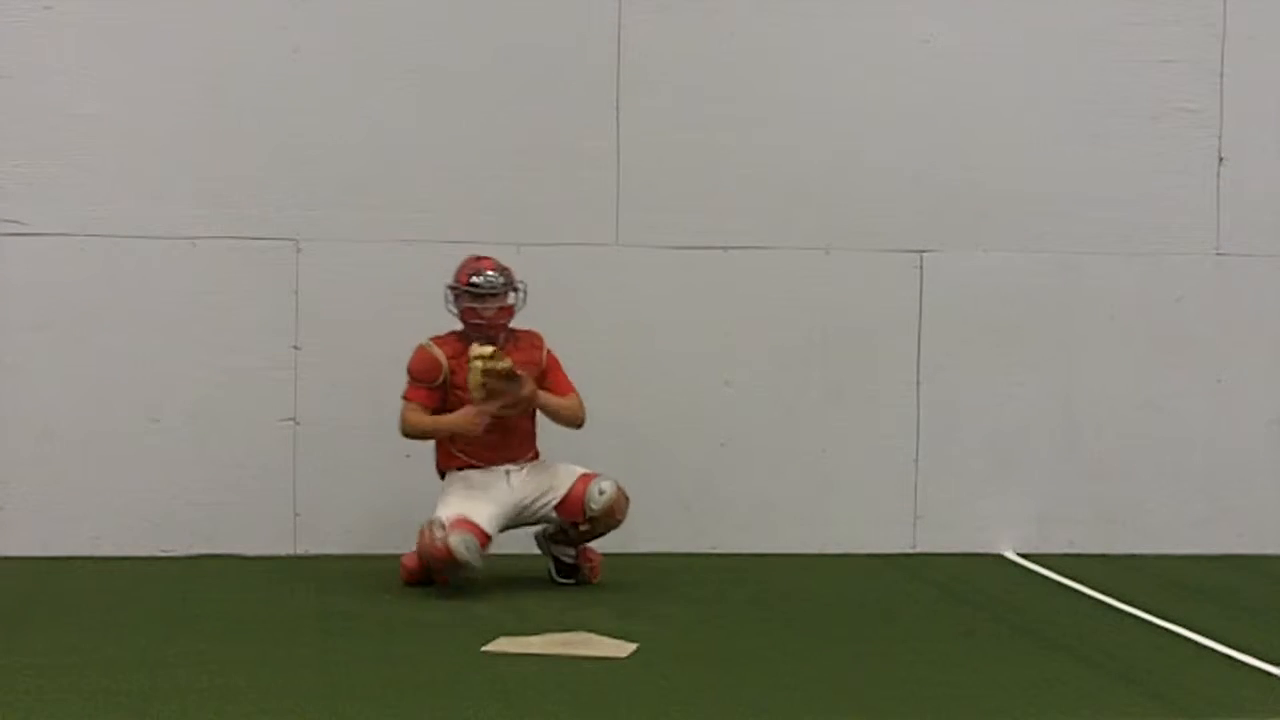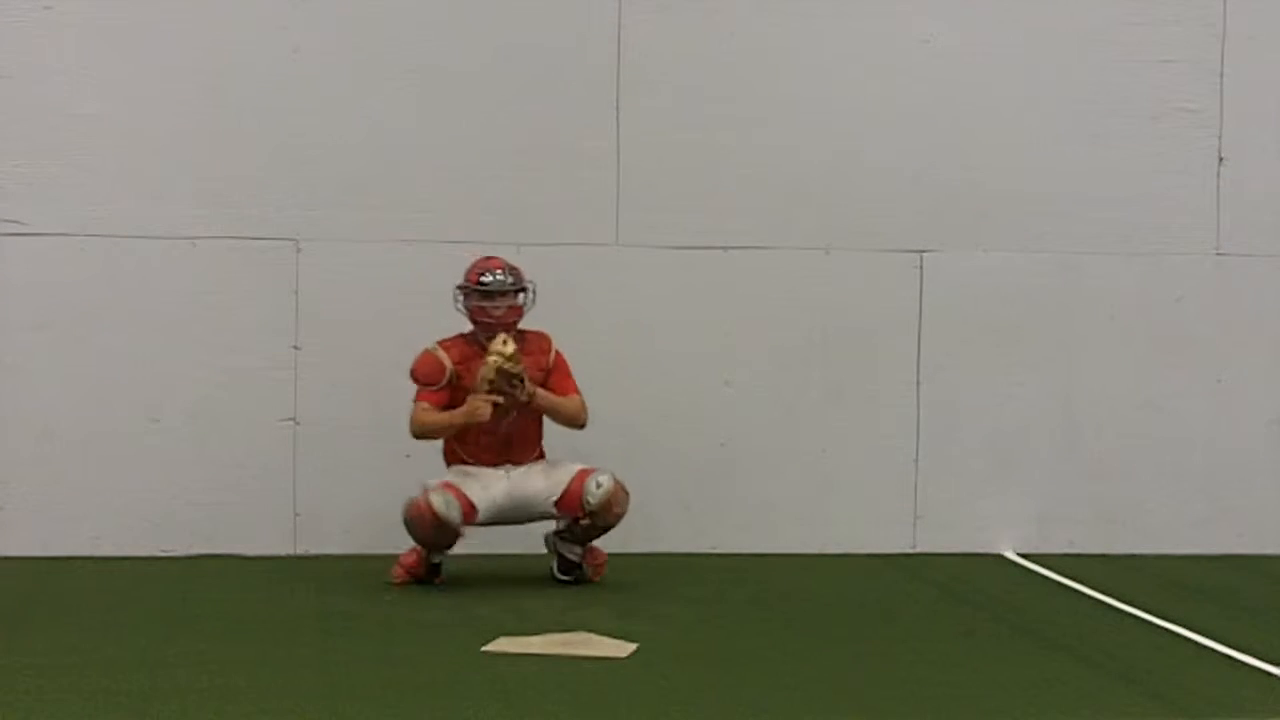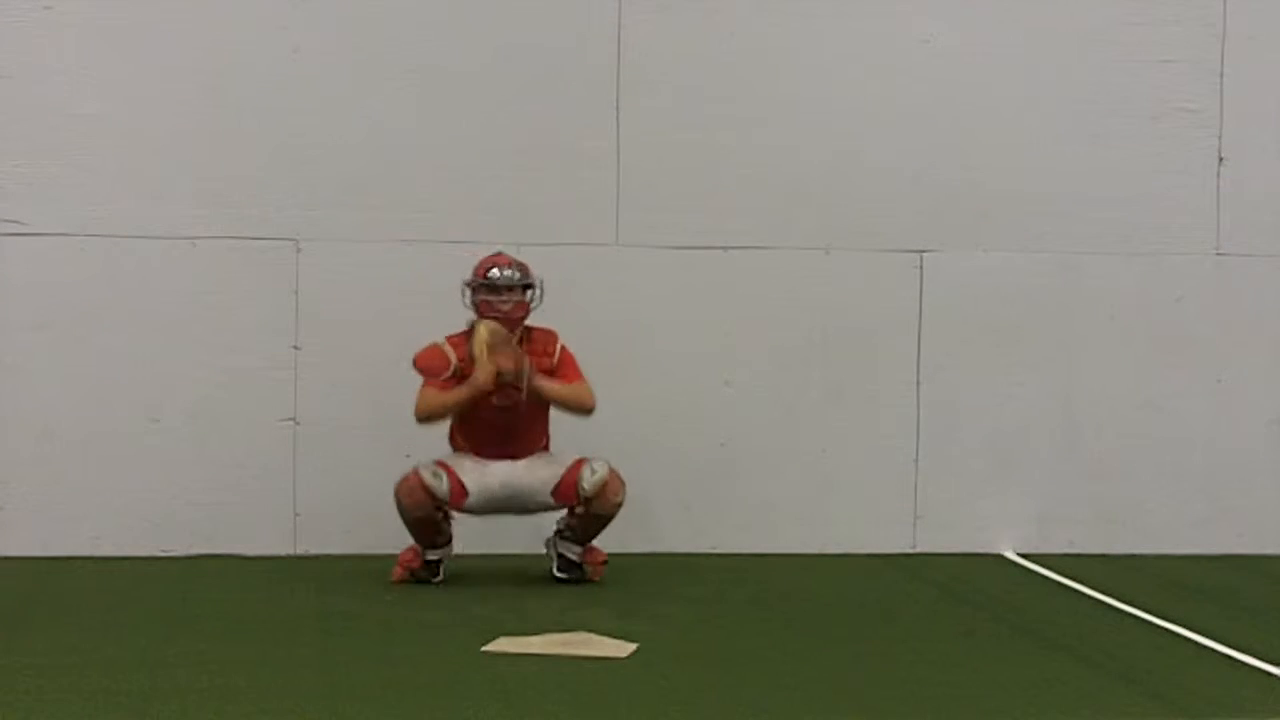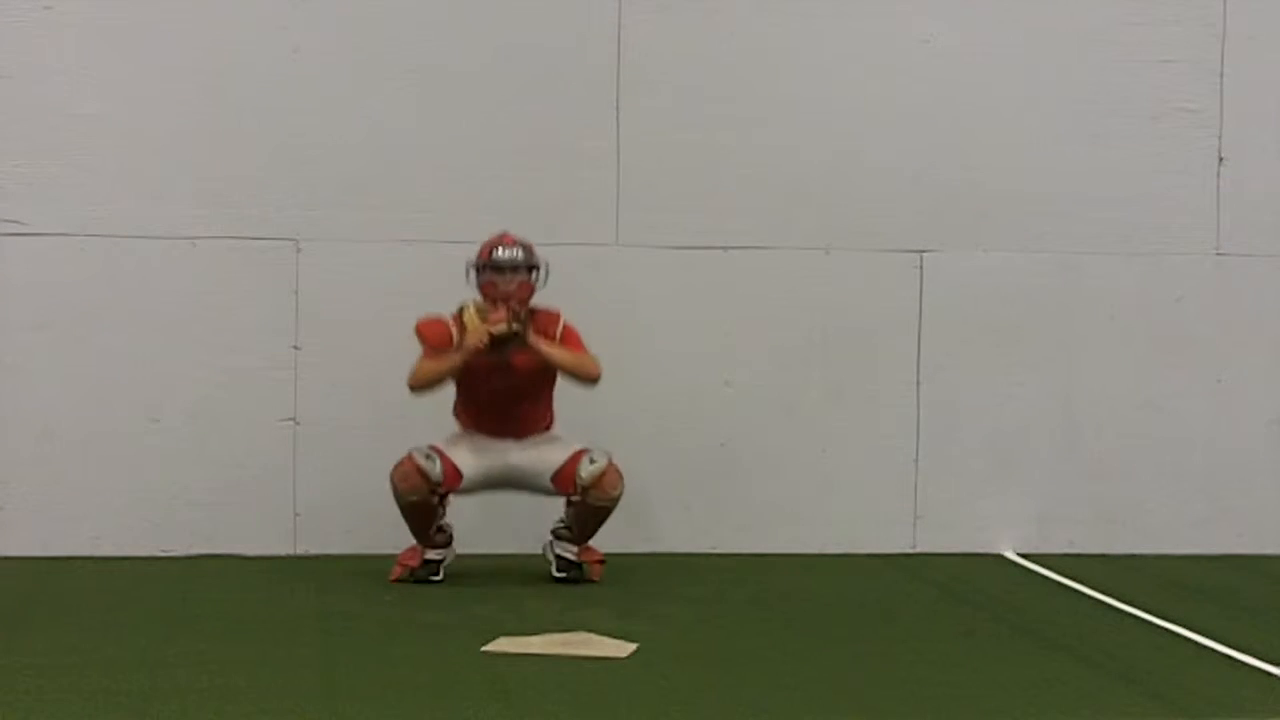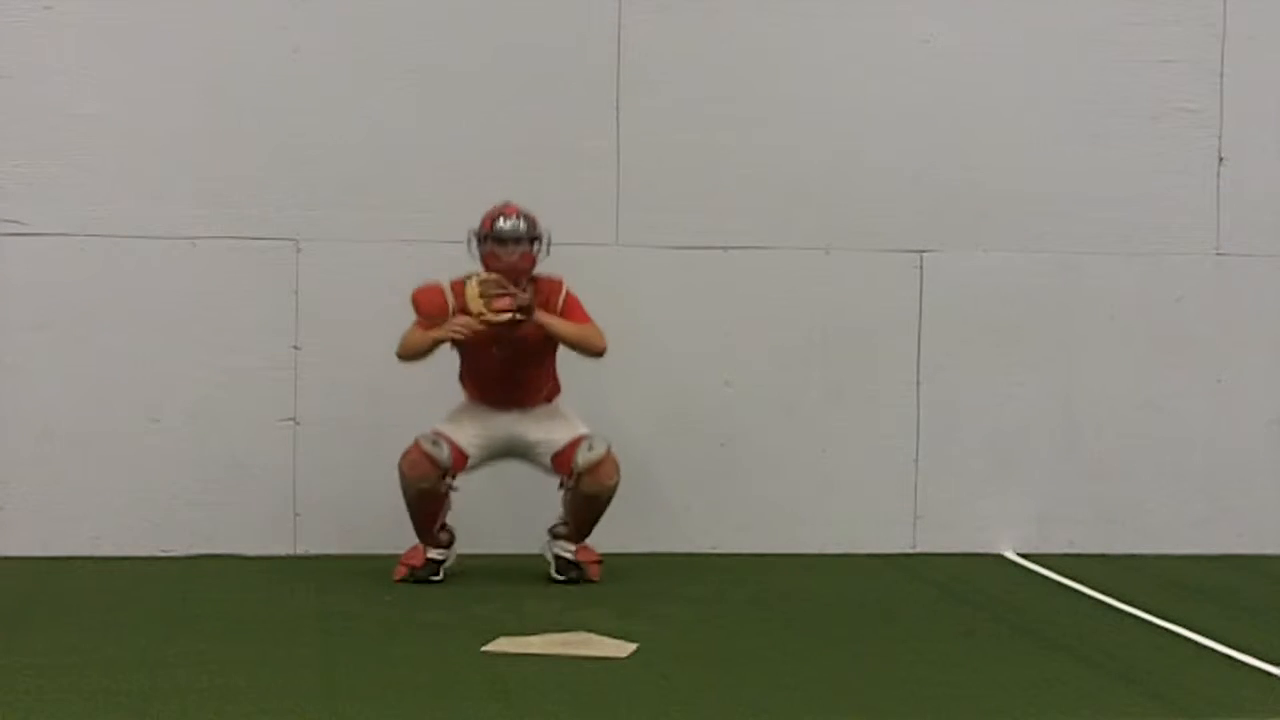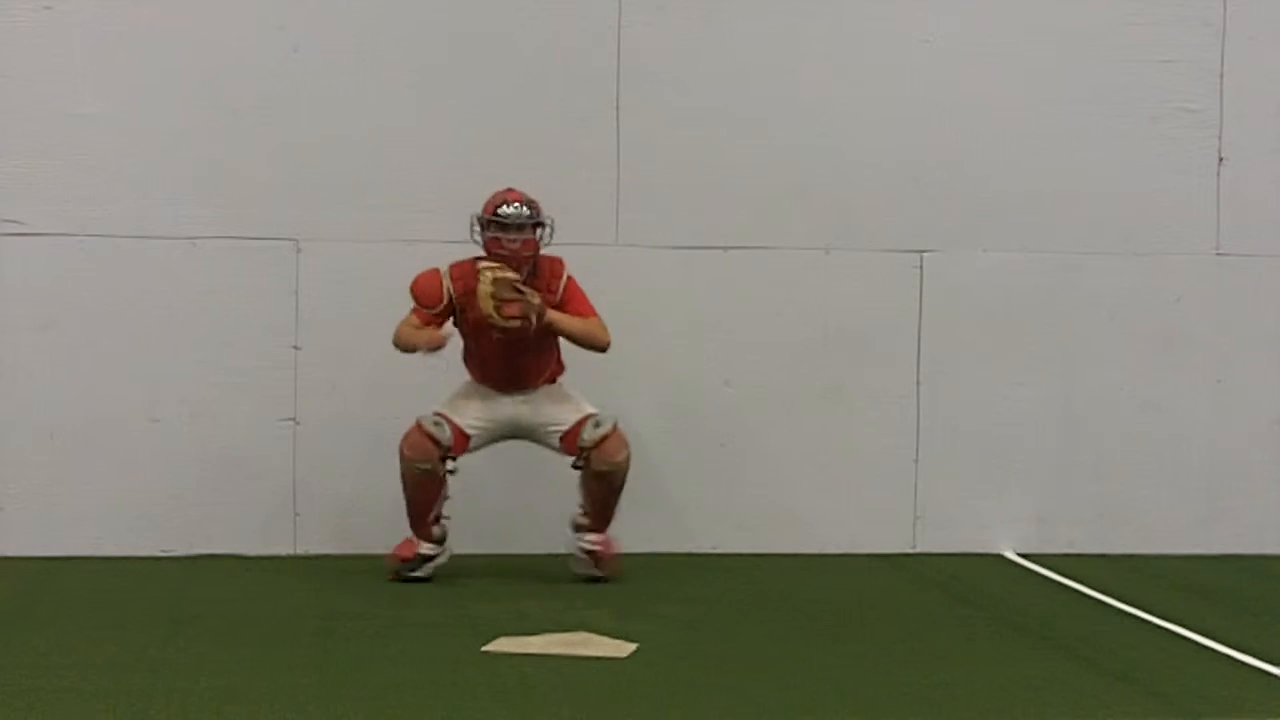
dt=0.1s
person 1, frame 1
left shoulder: (533, 348)
right shoulder: (441, 354)
left elbow: (578, 416)
right elbow: (409, 423)
left wrist: (534, 394)
right wrist: (453, 422)
left hip: (528, 474)
right hip: (469, 481)
left knee: (611, 500)
right knee: (454, 552)
left ankle: (562, 544)
right ankle: (435, 553)
person 1, frame 2
left shoulder: (541, 349)
right shoulder: (448, 356)
left elbow: (578, 416)
right elbow: (418, 425)
left wrist: (533, 395)
right wrist: (462, 416)
left hip: (532, 474)
right hip: (472, 477)
left knee: (611, 496)
right knee: (423, 512)
left ankle: (568, 545)
right ankle: (433, 551)
person 1, frame 3
left shoulder: (548, 346)
right shoulder: (456, 350)
left elbow: (587, 403)
right elbow: (423, 412)
left wrist: (533, 380)
right wrist: (470, 389)
left hip: (534, 465)
right hip: (475, 467)
left knee: (608, 486)
right knee: (412, 489)
left ankle: (569, 545)
right ankle: (432, 551)
person 1, frame 4
left shoulder: (550, 326)
right shoulder: (458, 326)
left elbow: (591, 372)
right elbow: (416, 381)
left wrist: (534, 342)
right wrist: (463, 353)
left hip: (536, 446)
right hip: (475, 445)
left knee: (606, 479)
right knee: (407, 476)
left ankle: (567, 545)
right ankle: (434, 548)
person 1, frame 5
left shoulder: (553, 295)
right shoulder: (459, 295)
left elbow: (598, 345)
right elbow: (405, 349)
left wrist: (539, 317)
right wrist: (441, 333)
left hip: (540, 415)
right hip: (480, 415)
left knee: (602, 469)
right knee: (417, 463)
left ankle: (565, 543)
right ankle: (436, 546)
person 1, frame 6
left shoulder: (555, 277)
right shoulder: (458, 279)
left elbow: (601, 339)
right elbow: (403, 335)
left wrist: (545, 314)
right wrist: (423, 337)
left hip: (544, 396)
right hip: (483, 396)
left knee: (611, 447)
right knee: (418, 447)
left ankle: (590, 537)
right ankle: (428, 543)
